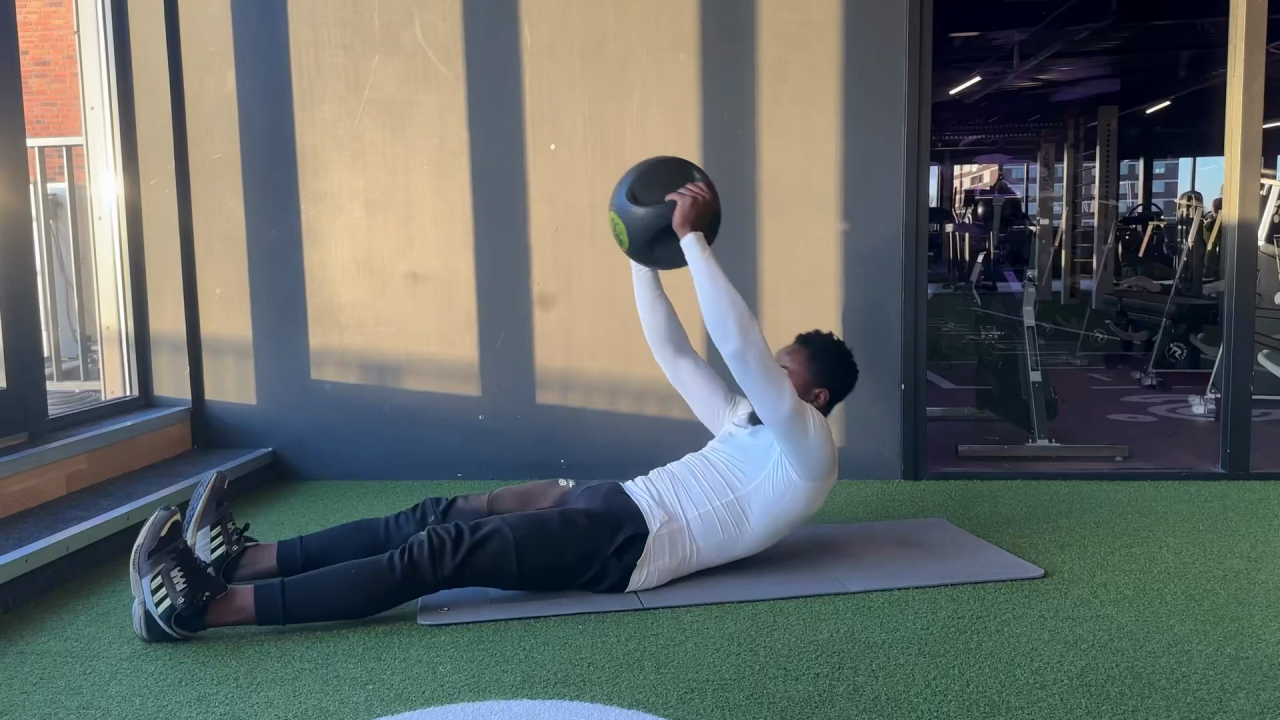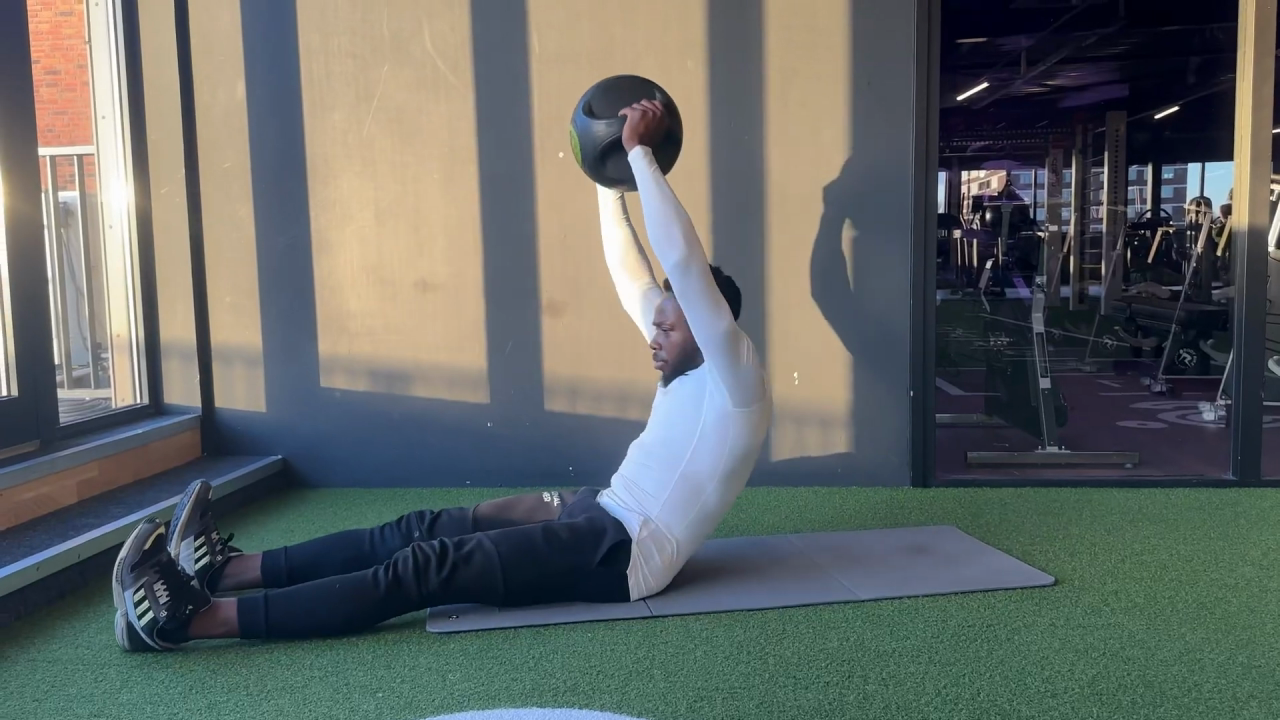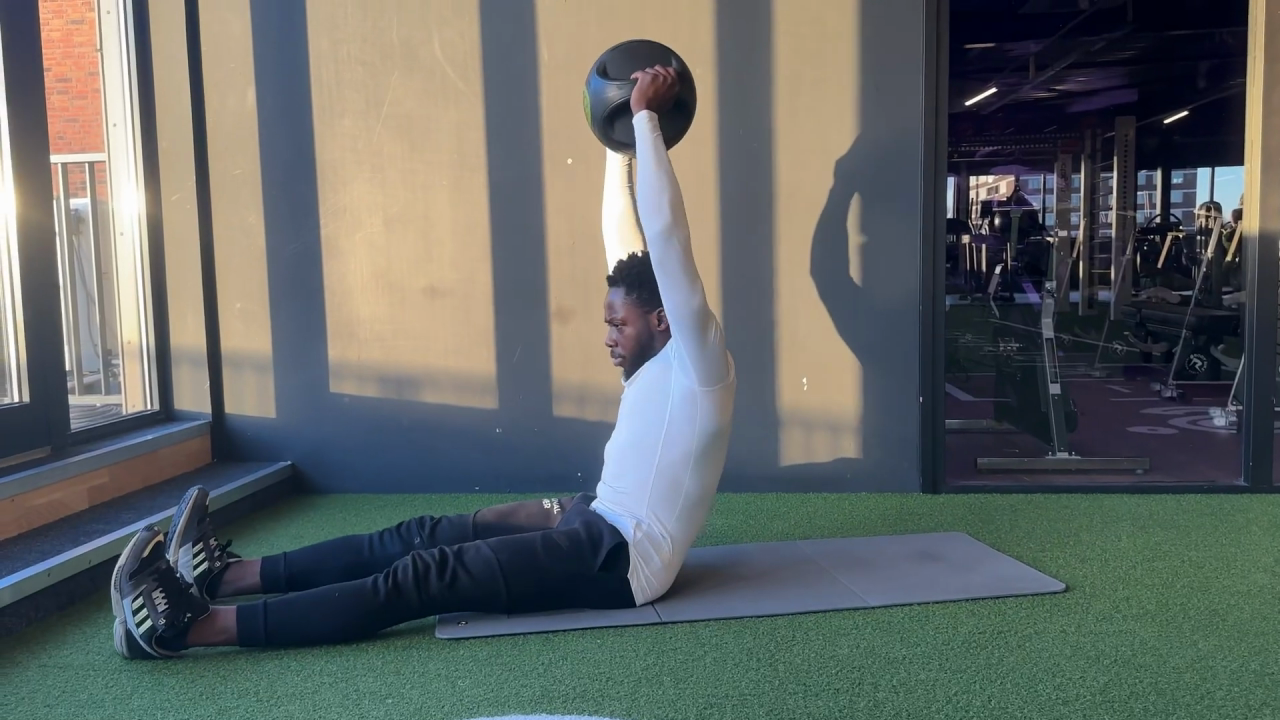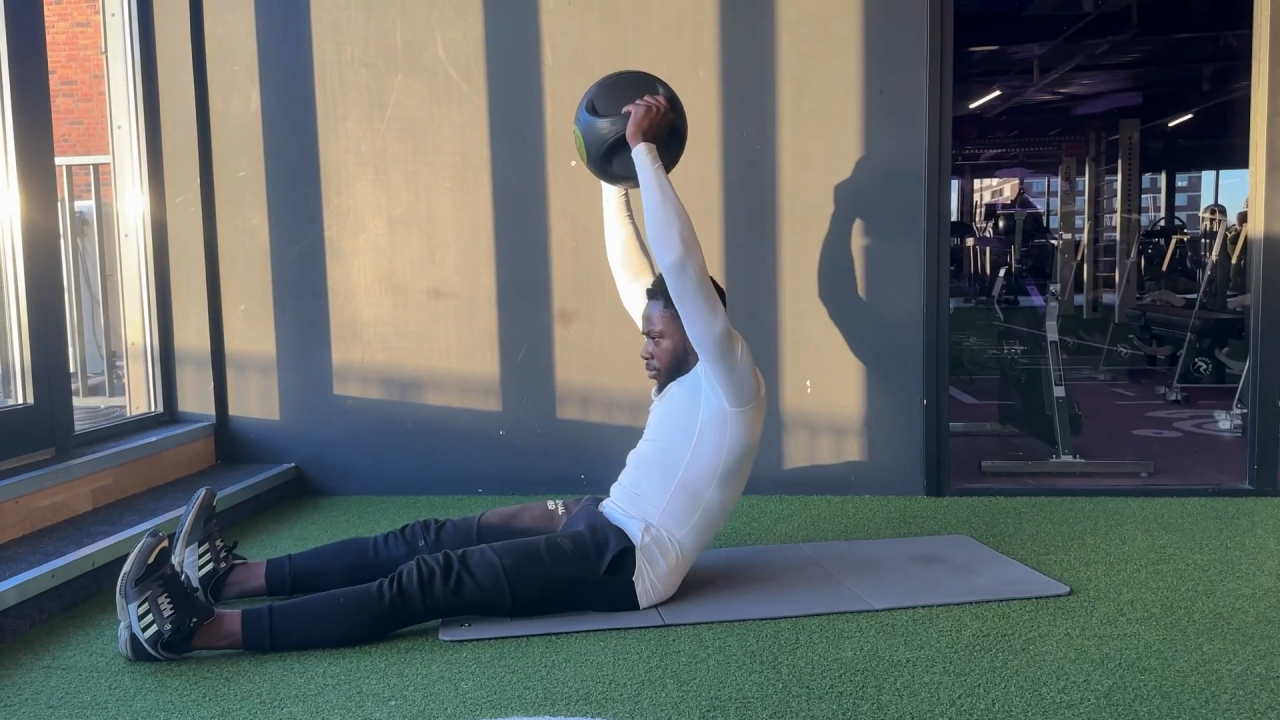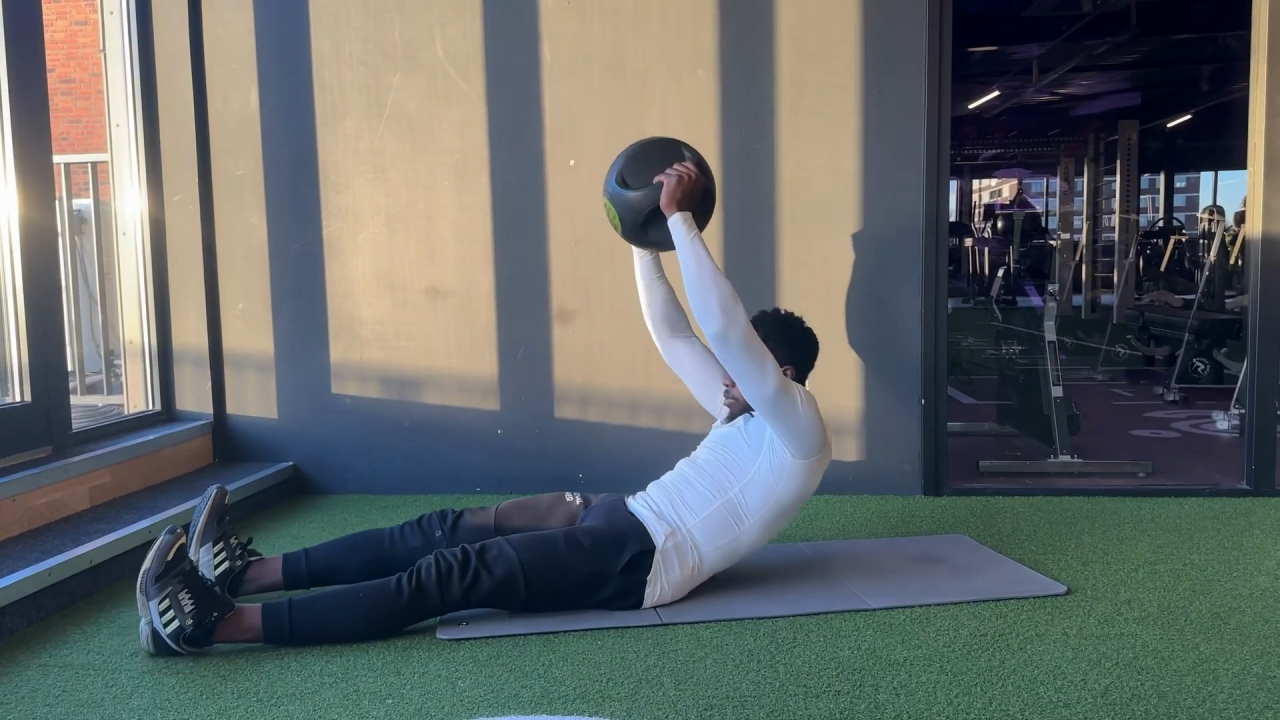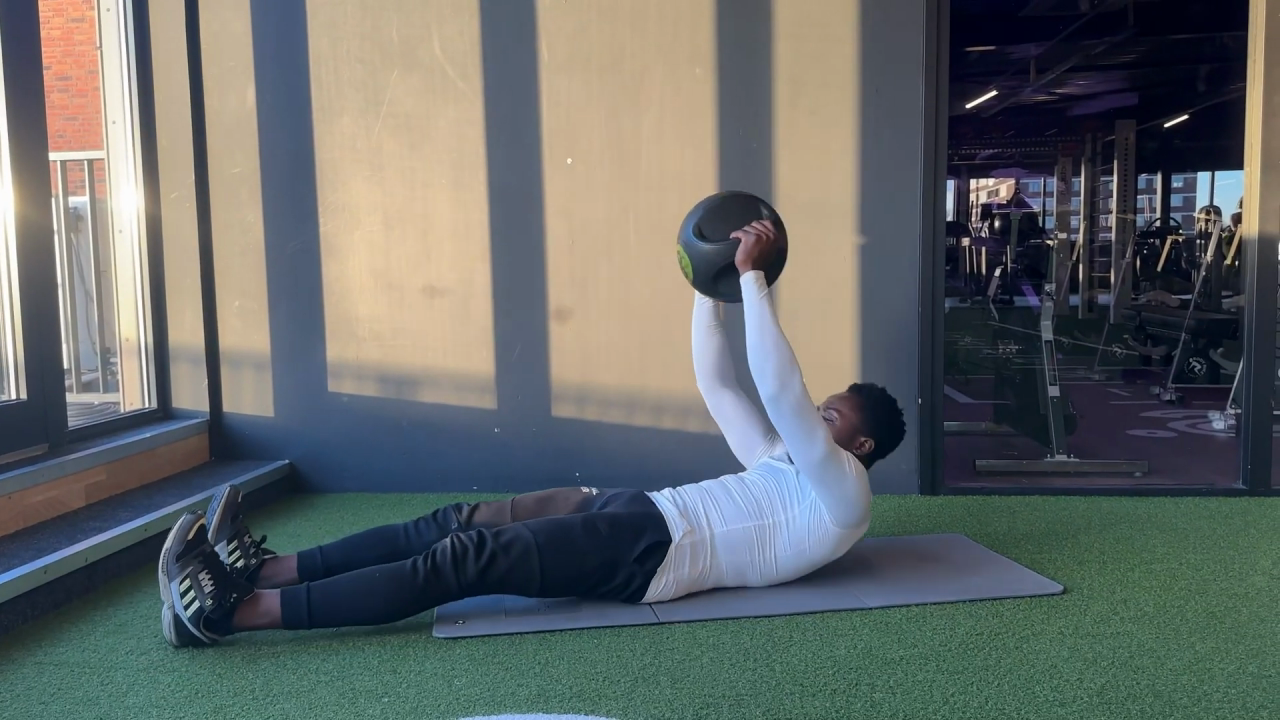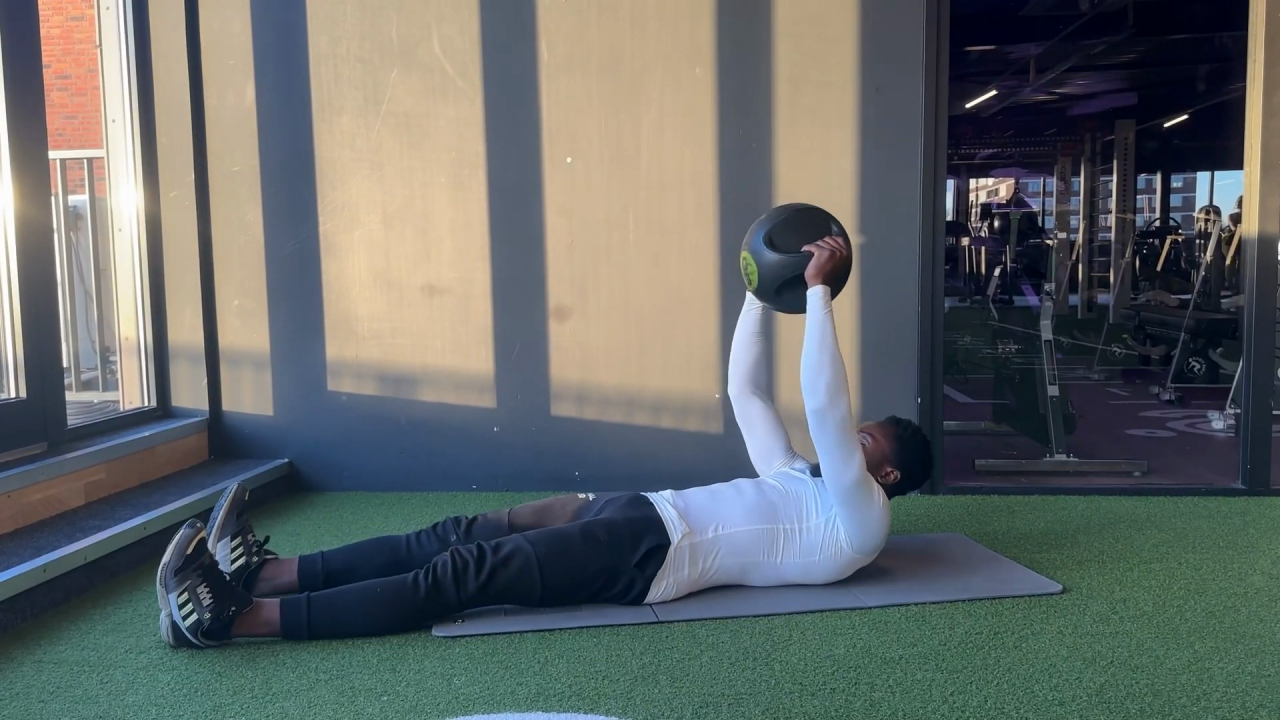
dt=0.5s
person 1, frame 1
left shoulder: (809, 450)
right shoulder: (751, 424)
left elbow: (746, 352)
right elbow: (674, 355)
left wrist: (692, 238)
right wrist: (646, 252)
left hip: (633, 540)
right hip: (616, 502)
left knee: (443, 553)
right knee: (438, 518)
left ankle: (210, 606)
right ankle: (244, 557)
person 1, frame 2
left shoulder: (738, 381)
right shoulder: (688, 368)
left elbow: (684, 263)
right elbow: (633, 277)
left wrist: (640, 152)
right wrist: (609, 182)
left hip: (618, 554)
right hip: (596, 512)
left knee: (429, 567)
right knee: (423, 530)
left ankle: (195, 617)
right ankle: (228, 567)
person 1, frame 3
left shoulder: (699, 360)
right shoulder: (661, 360)
left elbow: (667, 237)
right elbow: (627, 246)
left wrist: (646, 116)
right wrist: (618, 147)
left hip: (623, 559)
right hip: (596, 520)
left knee: (426, 577)
right knee: (421, 537)
right ankle: (228, 574)
person 1, frame 4
left shoulder: (730, 380)
right shoulder: (689, 373)
left elbow: (682, 267)
right elbow: (634, 275)
left wrist: (644, 149)
right wrist: (614, 177)
left hip: (627, 563)
right hip: (601, 523)
left knee: (432, 580)
right knee: (425, 540)
right ankle: (233, 575)
person 1, frame 5
left shoulder: (799, 430)
right shoulder: (746, 412)
left elbow: (726, 333)
right elbow: (674, 336)
left wrist: (680, 219)
right wrist: (644, 237)
left hip: (638, 560)
right hip: (616, 517)
left knee: (451, 574)
right knee: (441, 529)
left ankle: (220, 622)
right ankle: (250, 569)
person 1, frame 6
left shoulder: (844, 494)
right shoulder: (785, 462)
left elbow: (781, 393)
right elbow: (717, 385)
left wrist: (752, 275)
right wrist: (708, 285)
left hip: (652, 549)
right hip: (632, 511)
left knee: (466, 559)
right knee: (453, 526)
left ankle: (236, 611)
right ankle: (265, 568)
person 1, frame 7
left shoulder: (859, 521)
right shoulder: (797, 481)
left elbow: (826, 407)
right elbow: (745, 393)
left wrist: (818, 290)
right wrist: (760, 293)
left hip: (651, 551)
right hip: (635, 513)
left knee: (466, 571)
right knee: (456, 535)
left ankle: (235, 616)
right ankle: (263, 568)
